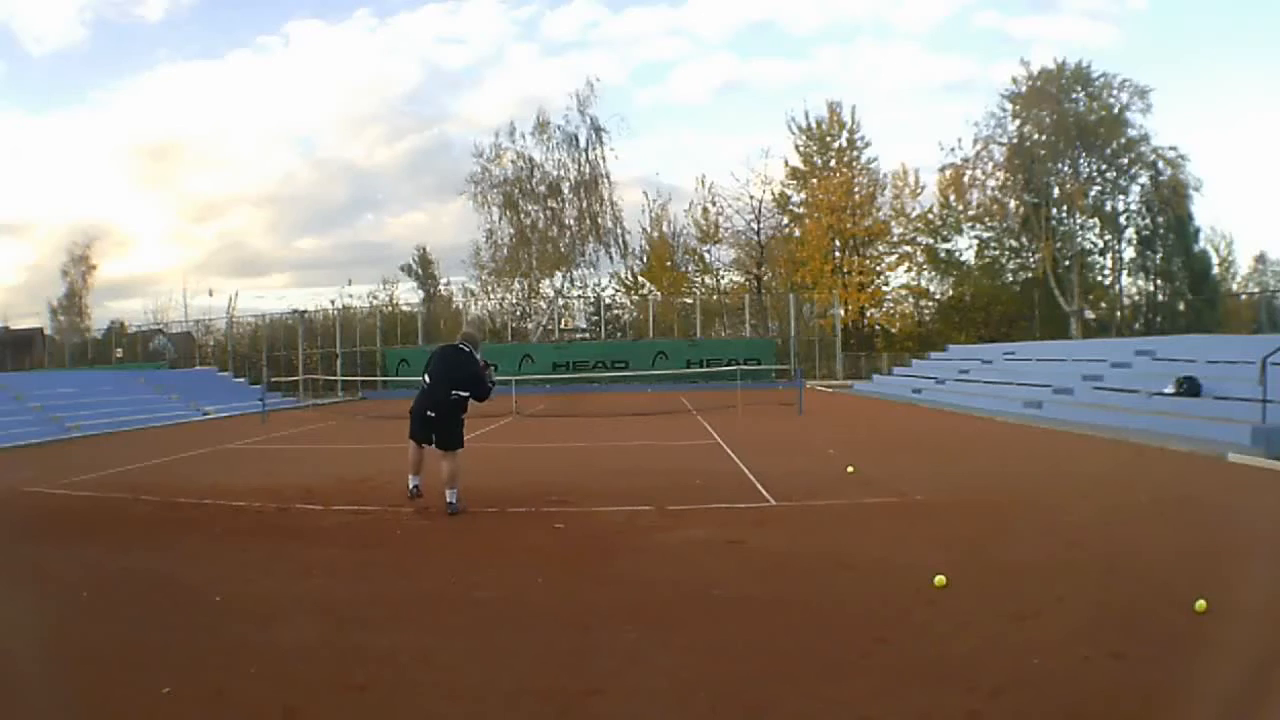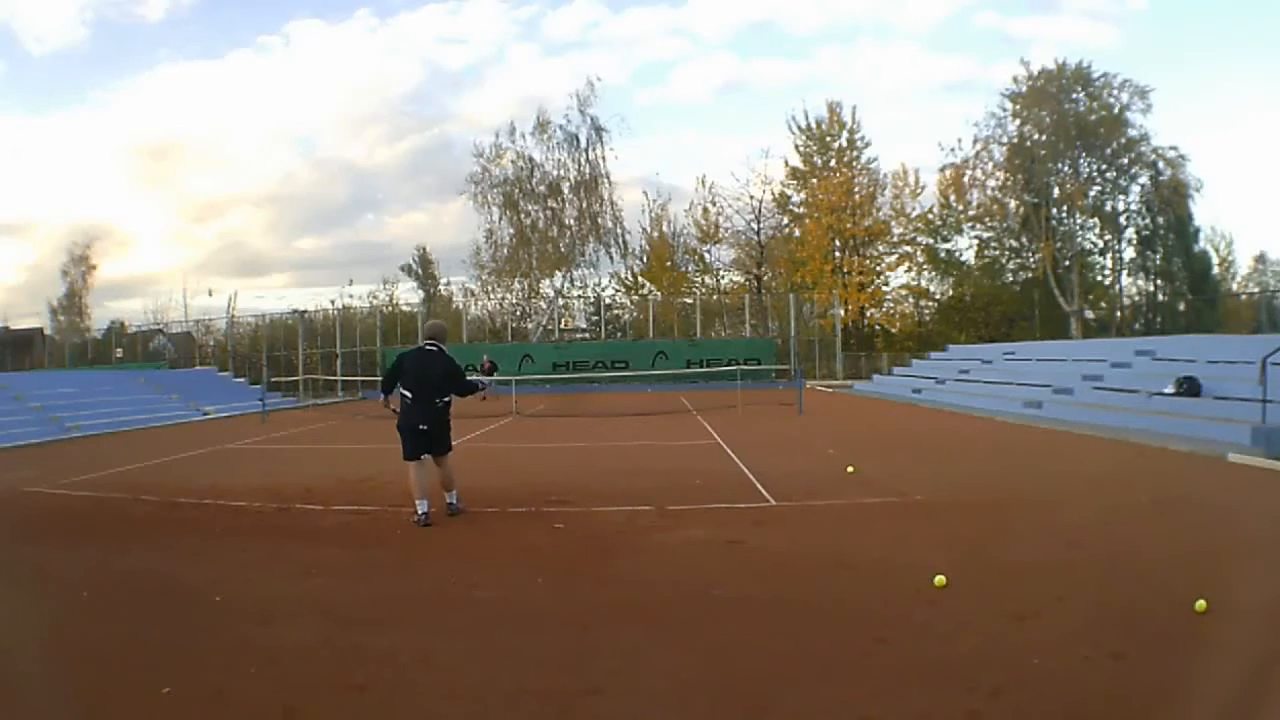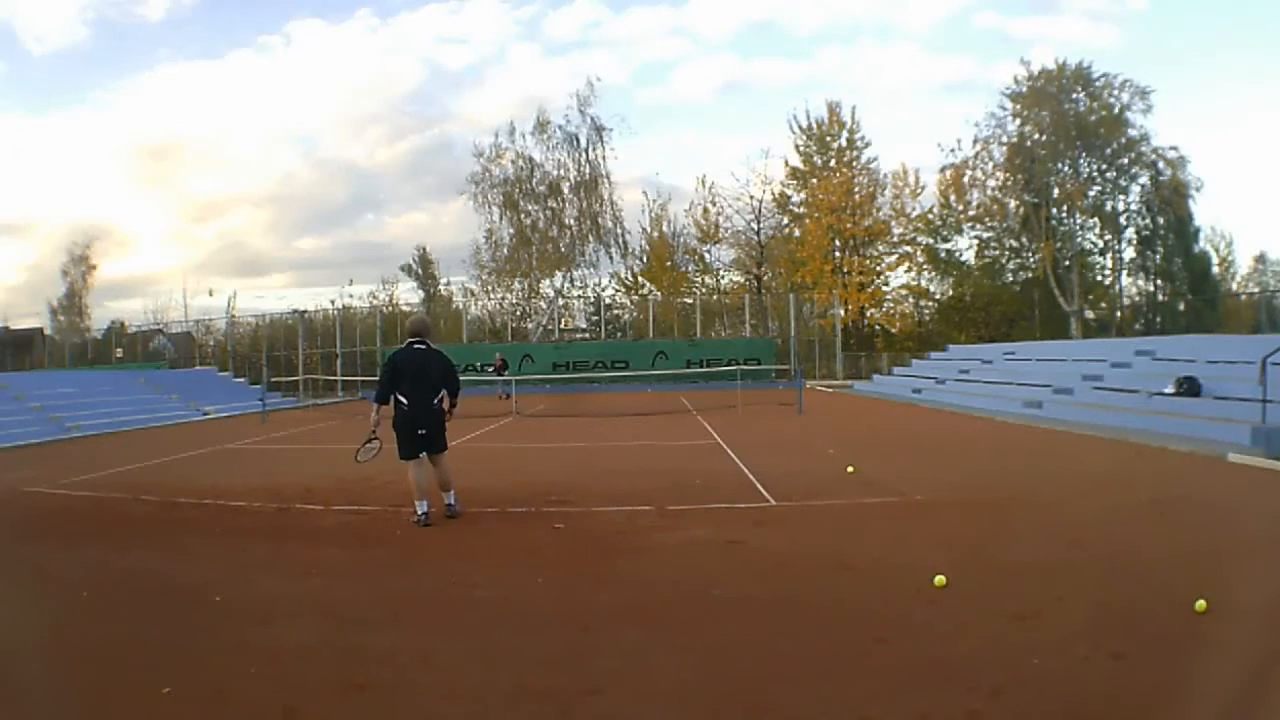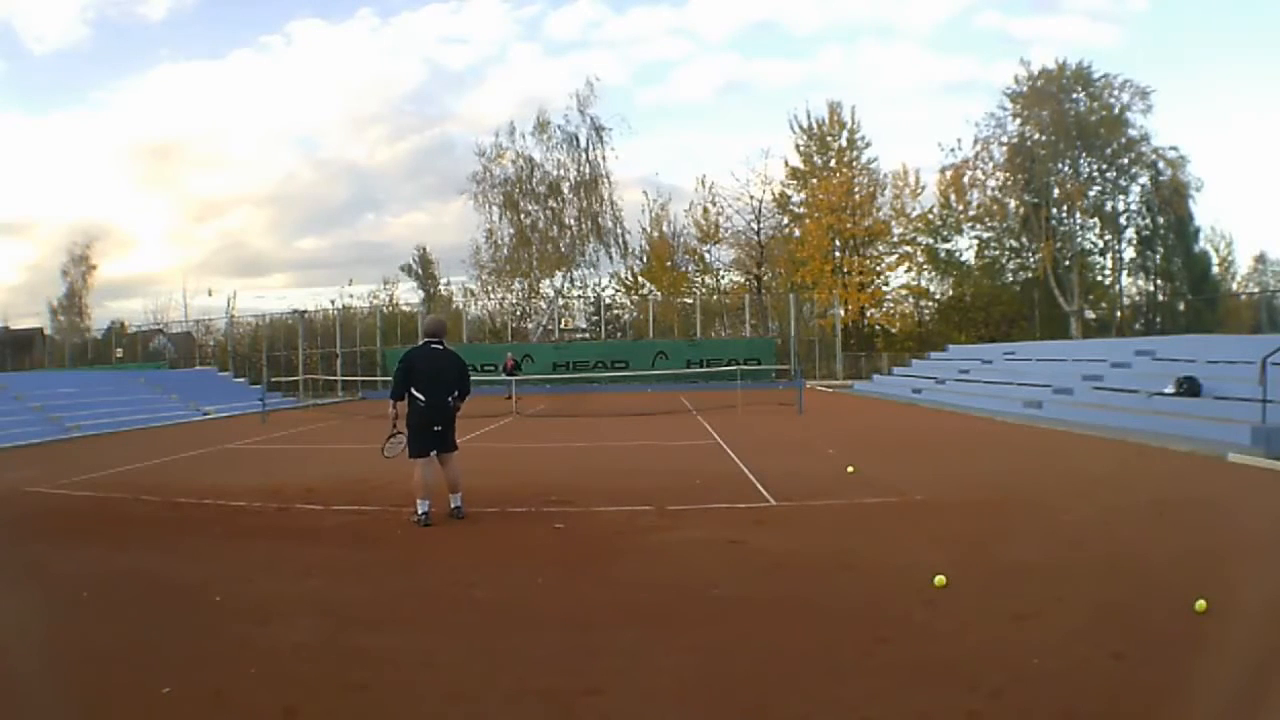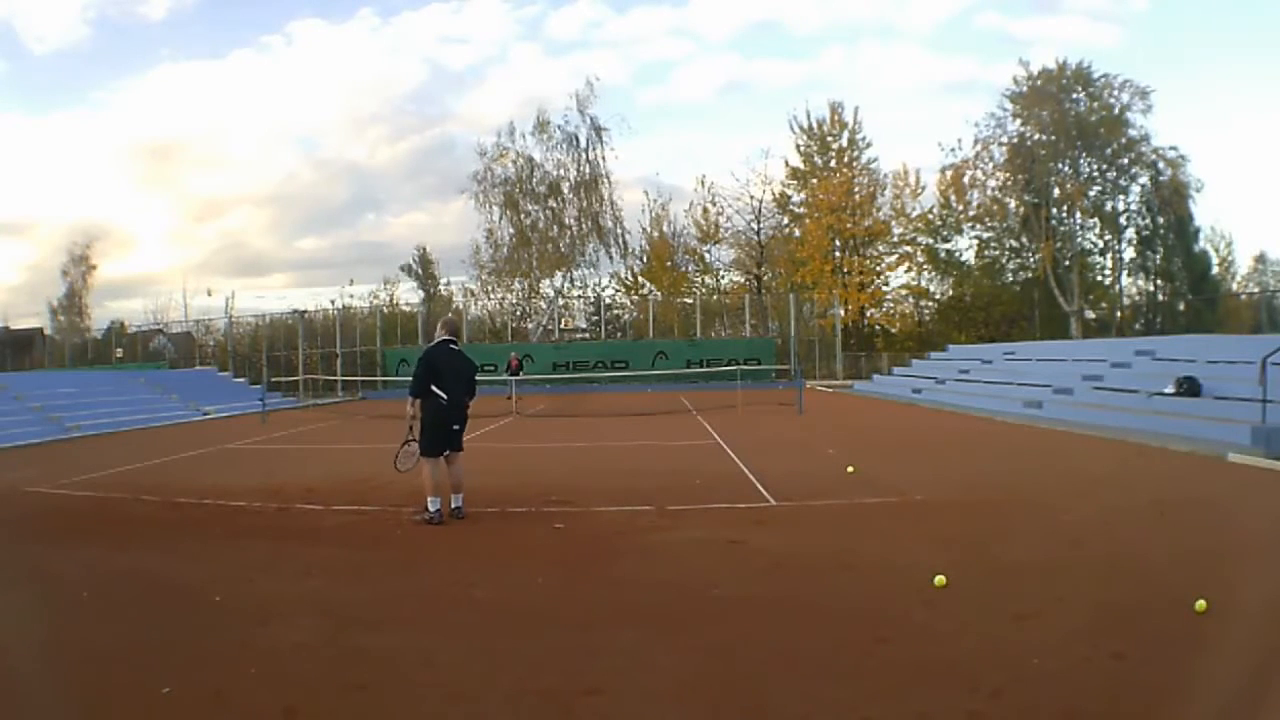
dt=0.5s
person 1, frame 1
left shoulder: (443, 351)
right shoulder: (475, 367)
left elbow: (428, 368)
right elbow: (481, 395)
right wrist: (490, 381)
left hip: (424, 405)
right hip: (450, 412)
left knee: (416, 443)
right knee: (449, 455)
left ankle: (414, 485)
right ankle: (452, 501)
person 1, frame 2
left shoulder: (406, 357)
right shoulder: (448, 362)
left elbow: (389, 379)
right elbow: (462, 388)
left wrist: (385, 397)
right wrist: (479, 386)
left hip: (410, 419)
right hip: (437, 419)
left knee: (415, 464)
right knee: (442, 460)
left ankle: (422, 512)
right ankle: (452, 503)
person 1, frame 3
left shoulder: (397, 358)
right shoulder: (440, 358)
left elbow: (384, 387)
right elbow: (453, 386)
left wrist: (376, 412)
right wrist: (451, 407)
left hip: (407, 419)
right hip: (433, 417)
left knee: (415, 464)
right knee: (439, 460)
left ankle: (422, 512)
right ankle: (450, 504)
person 1, frame 4
left shoulder: (412, 355)
right shoulder: (454, 359)
left elbow: (399, 383)
right elbow: (464, 387)
left wrist: (393, 406)
right wrist: (455, 405)
left hip: (420, 416)
right hip: (445, 415)
left knee: (421, 463)
right knee: (448, 460)
left ankle: (423, 512)
right ankle: (457, 506)
person 1, frame 5
left shoulder: (432, 352)
right shoulder: (466, 360)
left elbow: (419, 381)
right elbow: (470, 391)
left wrist: (411, 405)
left hip: (435, 414)
right hip: (458, 414)
left knee: (430, 460)
right knee: (453, 460)
left ankle: (434, 510)
right ankle: (457, 507)
